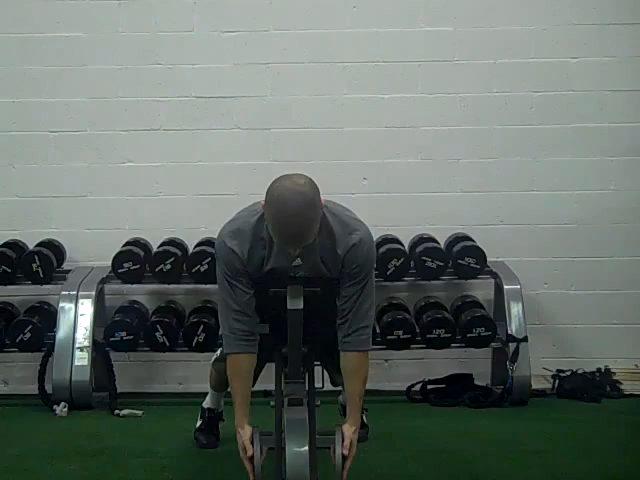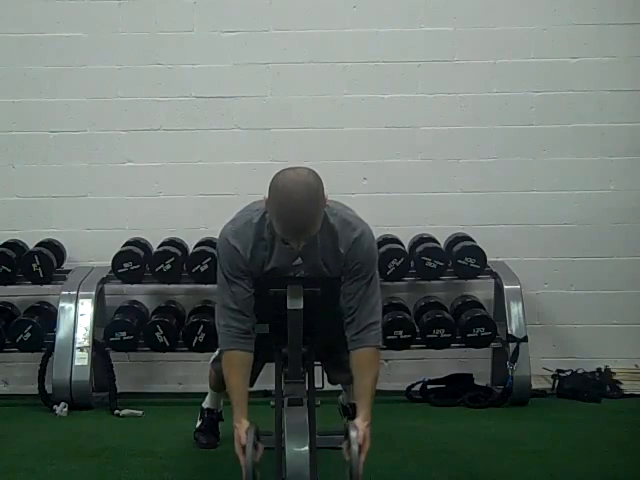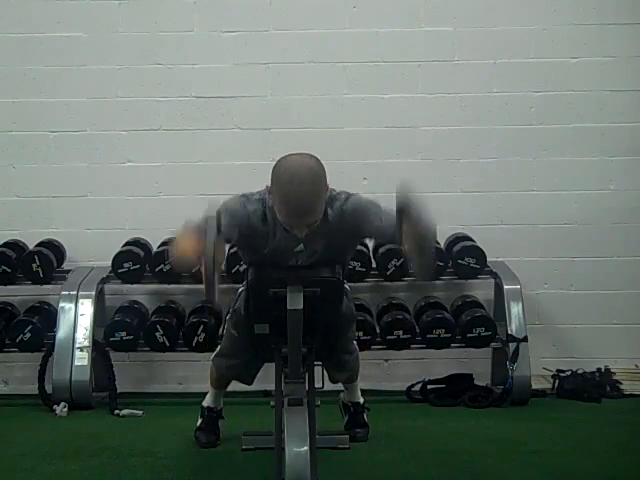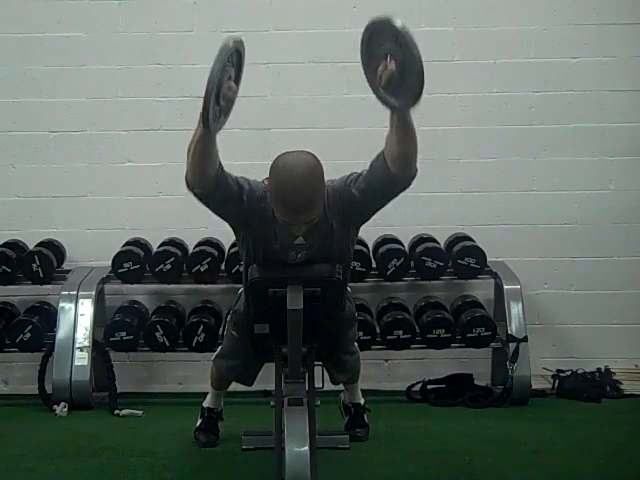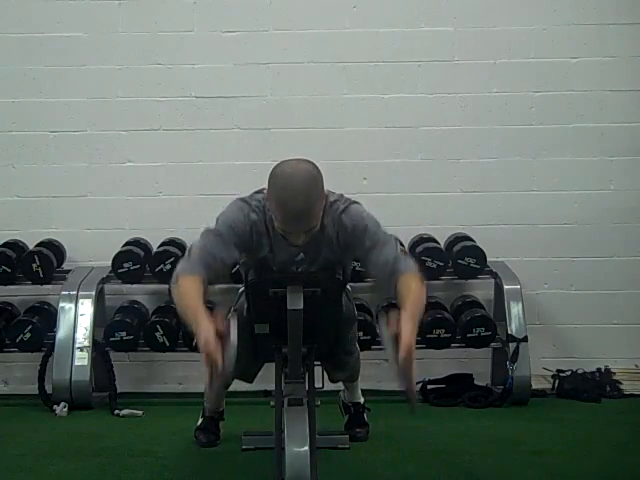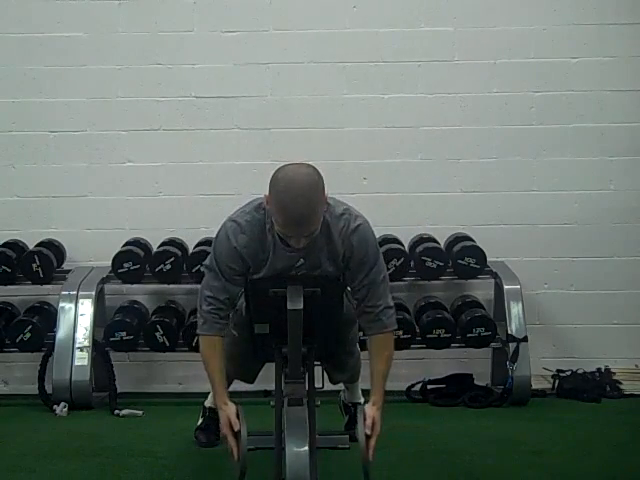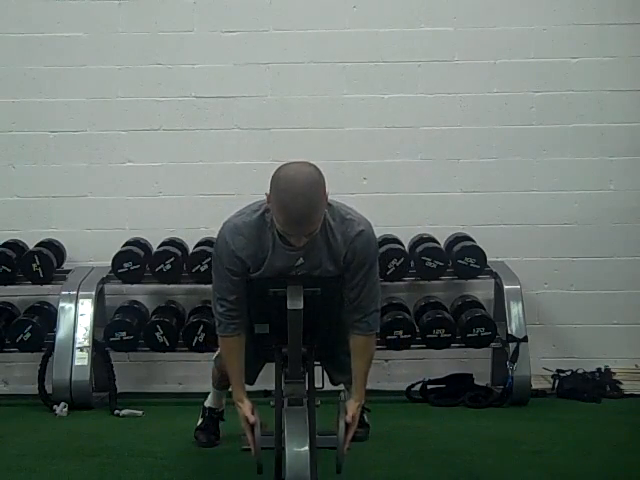
dt=0.4s
person 1, frame 1
left shoulder: (354, 239)
right shoulder: (234, 239)
left elbow: (355, 332)
right elbow: (239, 333)
left wrist: (352, 420)
right wrist: (242, 422)
right hip: (259, 307)
right knee: (228, 355)
left ankle: (350, 405)
right ankle: (211, 407)
person 1, frame 2
left shoulder: (354, 235)
right shoulder: (238, 236)
left elbow: (365, 324)
right elbow: (234, 329)
left wrist: (364, 415)
right wrist: (240, 418)
right hip: (258, 306)
right knee: (228, 362)
left ankle: (350, 404)
right ankle: (212, 407)
person 1, frame 3
left shoulder: (347, 211)
right shoulder: (247, 211)
left elbow: (393, 225)
right elbow: (189, 243)
right wrist: (194, 247)
left knee: (345, 359)
right knee: (229, 359)
left ankle: (353, 400)
right ankle: (212, 405)
person 1, frame 4
left shoulder: (344, 201)
right shoulder: (249, 202)
left elbow: (401, 172)
right elbow: (199, 182)
left wrist: (399, 108)
left knee: (346, 364)
right knee: (229, 364)
left ankle: (353, 401)
right ankle: (212, 407)
person 1, frame 5
left shoulder: (348, 217)
right shoulder: (244, 215)
left elbow: (401, 269)
right elbow: (189, 270)
left wrist: (408, 321)
right wrist: (201, 323)
left knee: (346, 360)
right knee: (228, 357)
left ankle: (353, 401)
right ankle: (213, 406)
person 1, frame 6
left shoulder: (354, 230)
right shoulder: (236, 233)
left elbow: (377, 315)
right elbow: (214, 315)
left wrist: (377, 400)
right wrist: (223, 400)
left knee: (346, 359)
right knee: (233, 359)
left ankle: (352, 400)
right ankle: (212, 405)
person 1, frame 7
left shoulder: (356, 234)
right shoulder: (236, 235)
left elbow: (363, 318)
right elbow: (229, 317)
left wrist: (357, 396)
right wrist: (240, 396)
left knee: (347, 361)
right knee: (230, 360)
left ankle: (351, 399)
right ankle: (213, 406)
